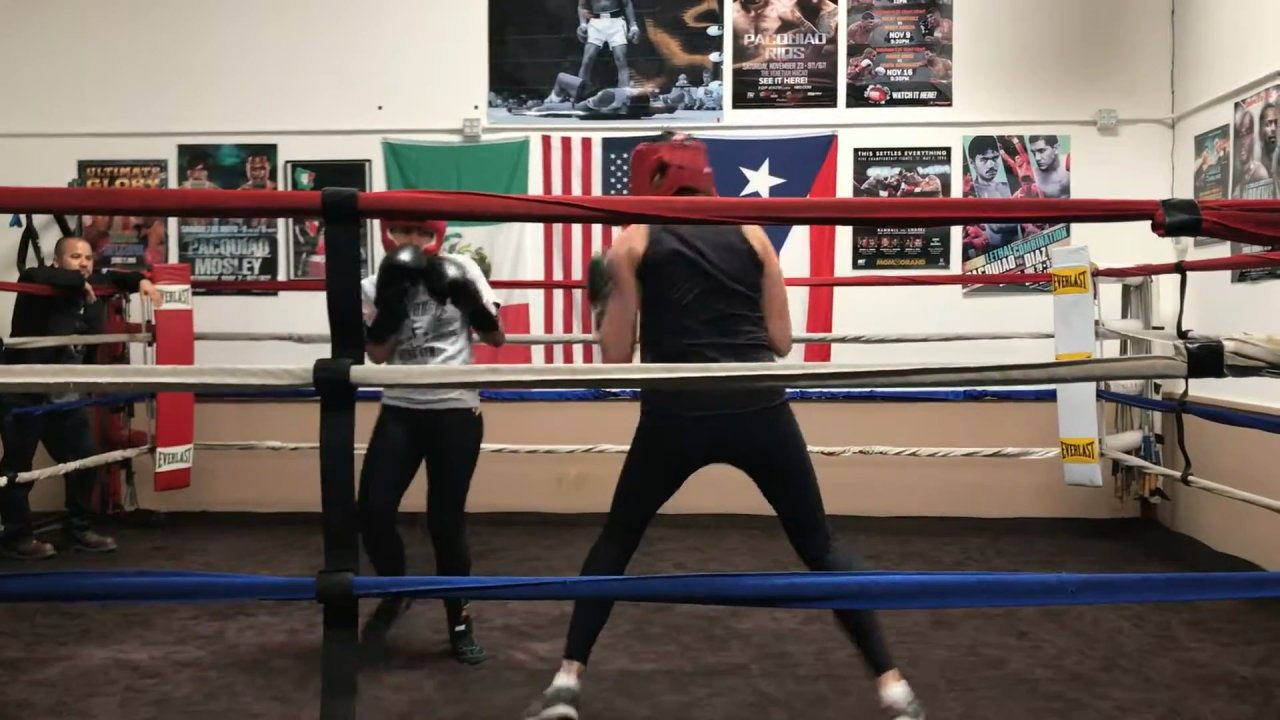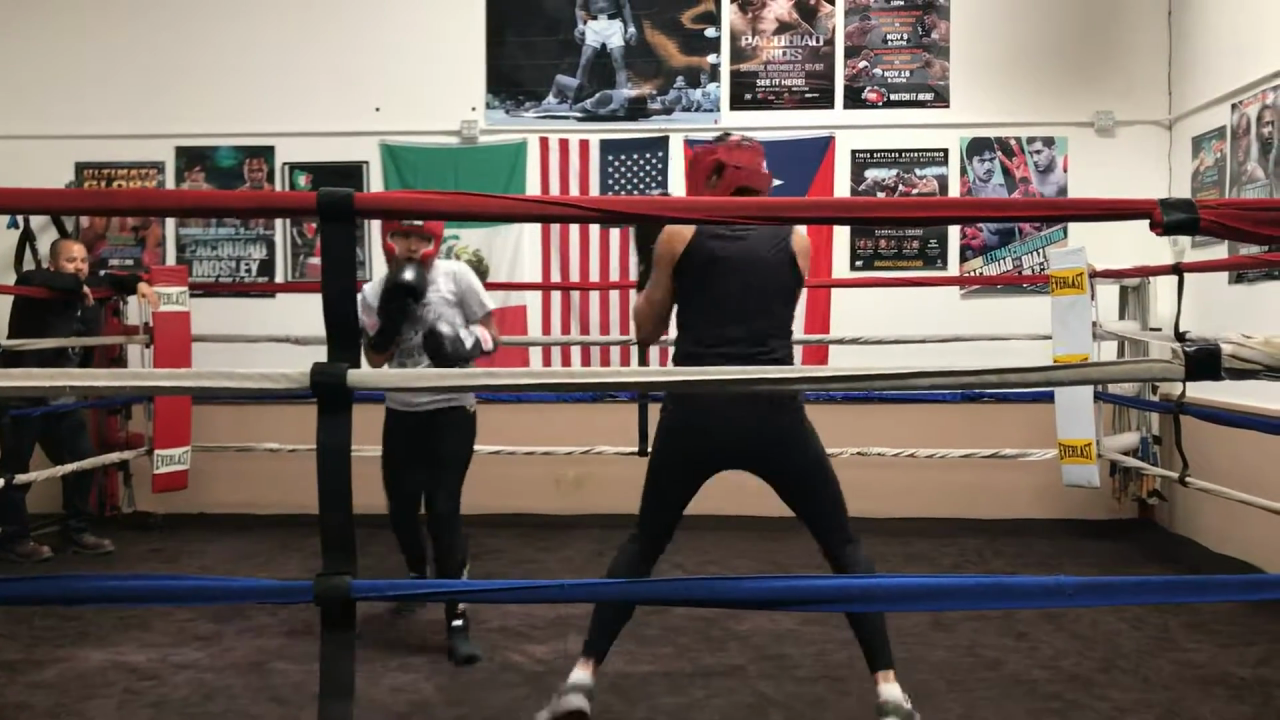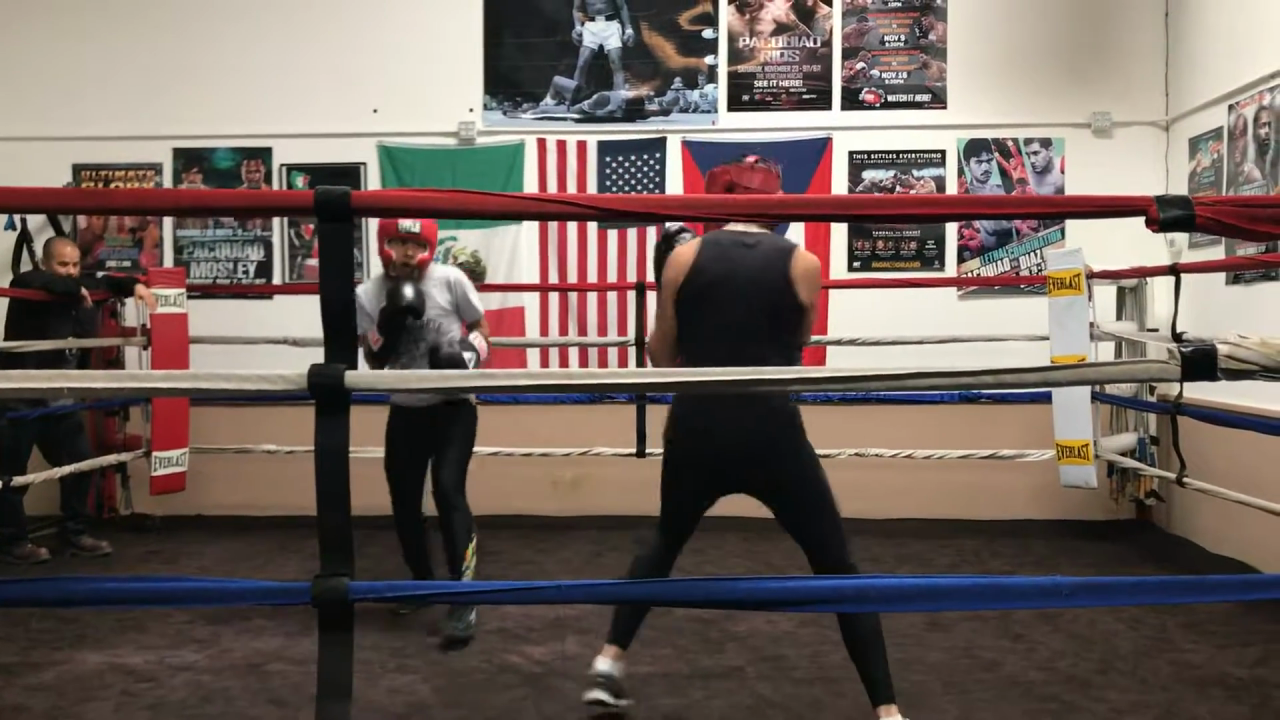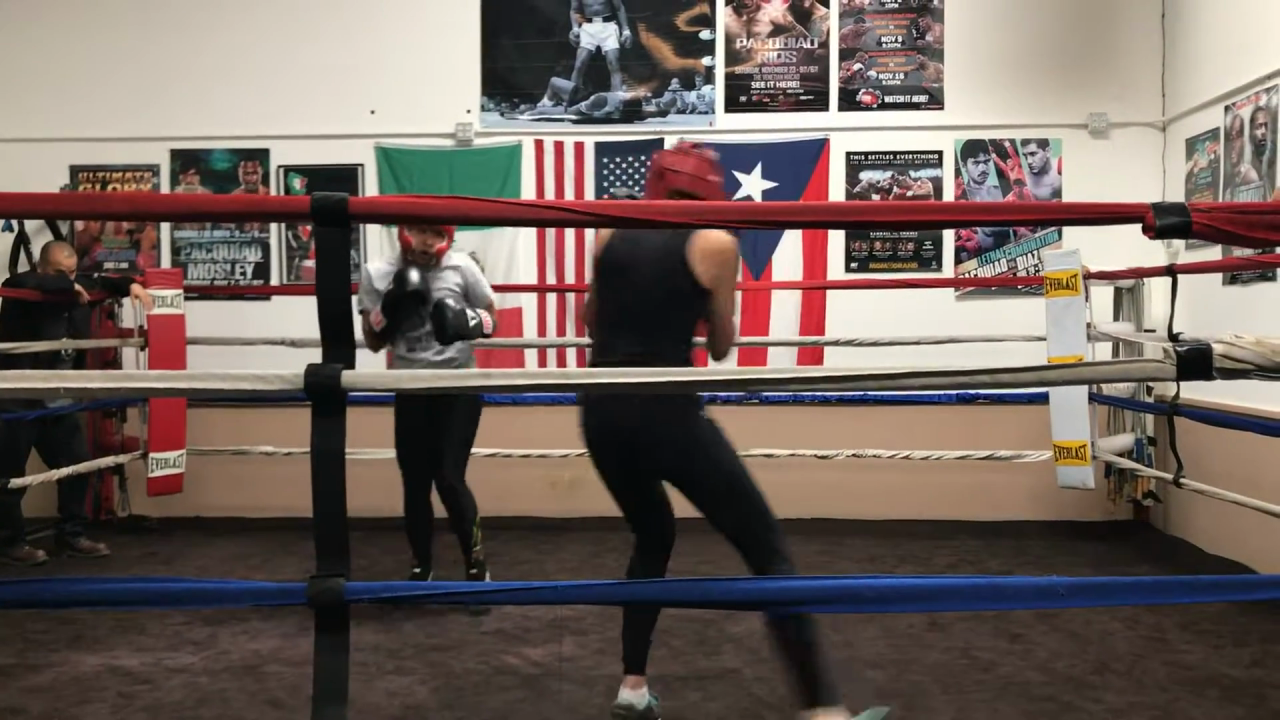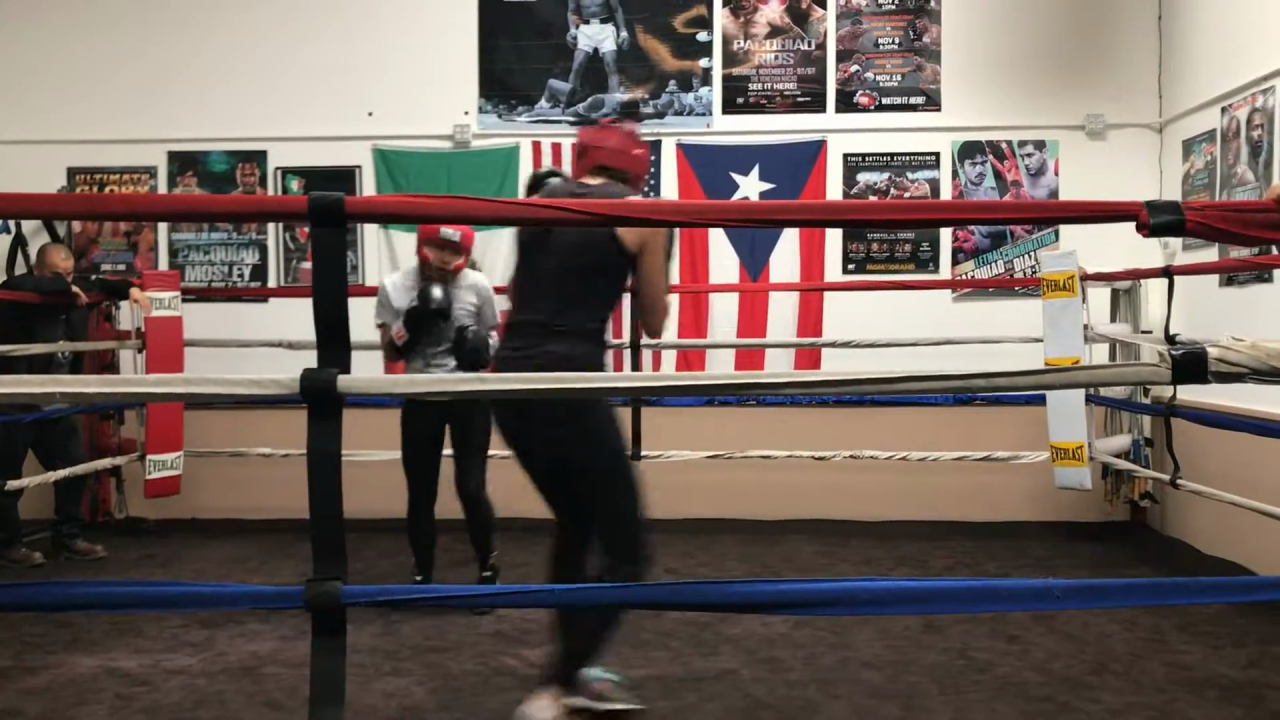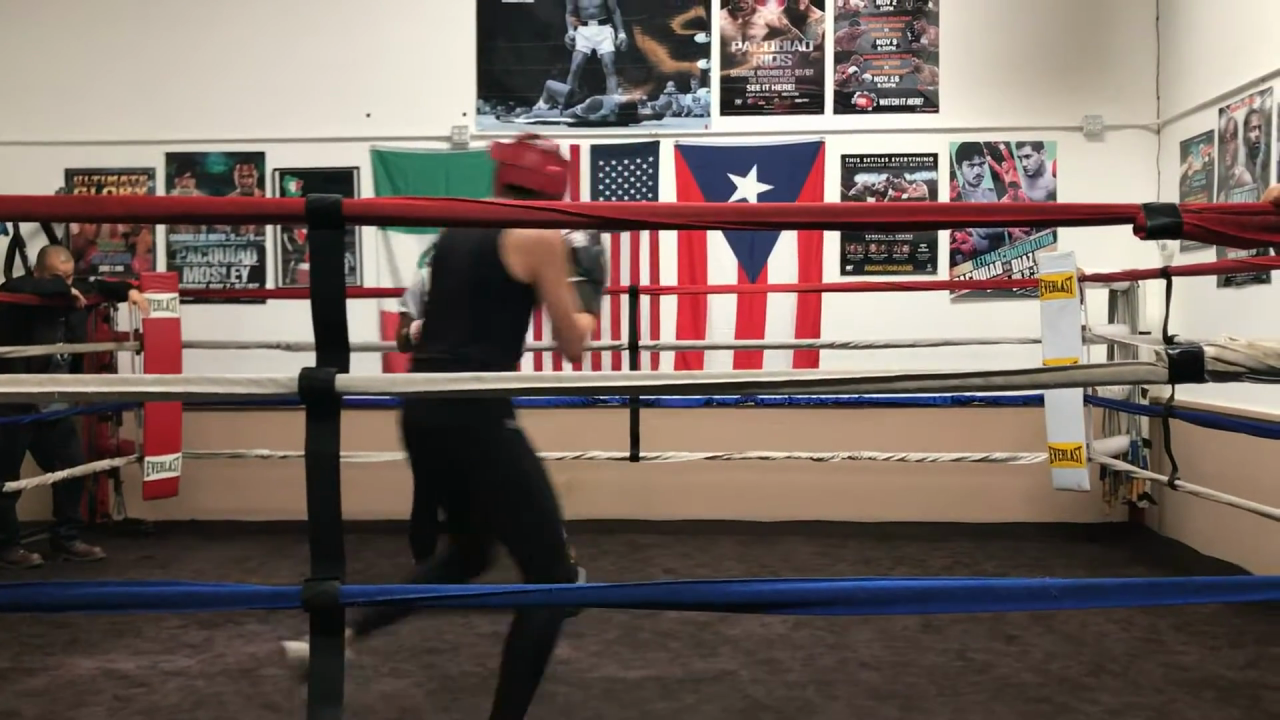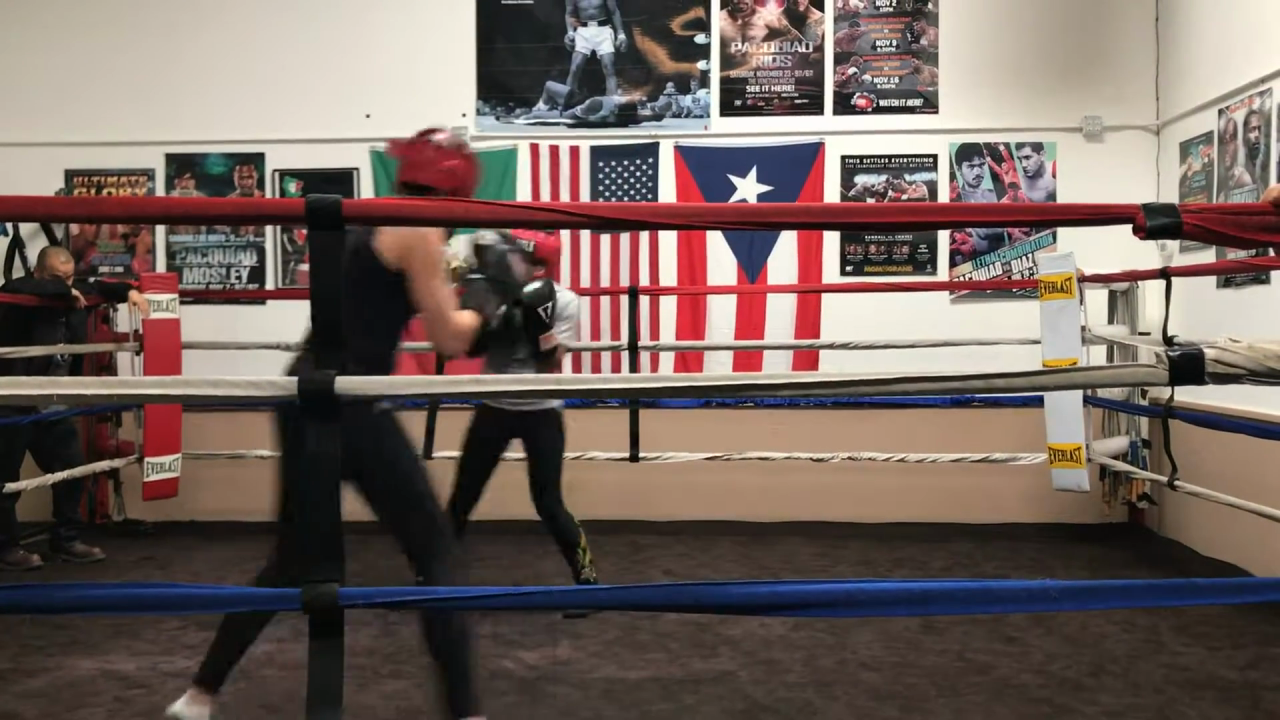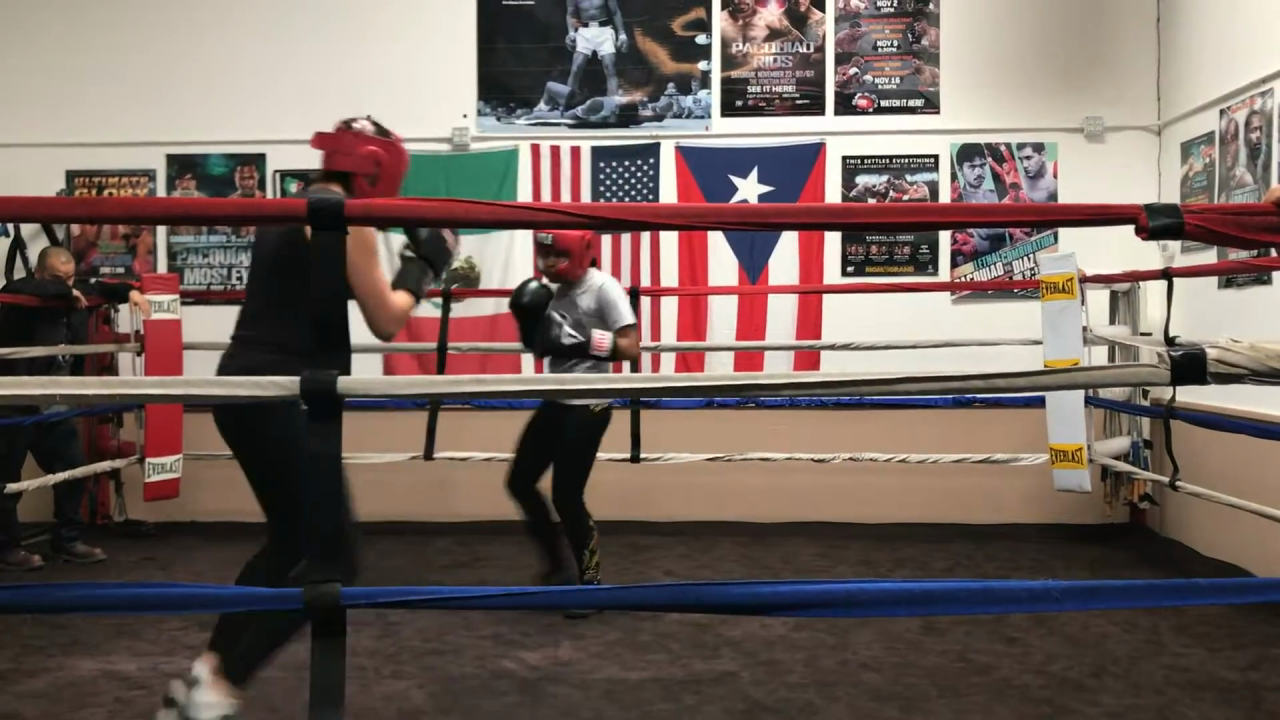
dt=0.2s
person 1, frame 1
left shoulder: (632, 241)
right shoulder: (751, 232)
left elbow: (619, 354)
right elbow: (780, 334)
left wrist: (604, 303)
left hip: (677, 410)
right hip: (757, 404)
left knee: (616, 540)
right knee: (821, 550)
person 1, frame 2
left shoulder: (679, 233)
right shoulder: (796, 240)
left elbow: (646, 330)
left wrist: (648, 259)
left hip: (693, 412)
right hip: (773, 414)
left knee: (646, 541)
right knee: (842, 546)
person 1, frame 3
left shoulder: (684, 255)
right shoulder: (803, 264)
left elbow: (662, 357)
left hip: (691, 430)
right hip: (766, 437)
left knee: (666, 541)
right knee: (837, 570)
left ankle: (608, 666)
person 1, frame 4
left shoulder: (611, 235)
right shoulder: (713, 242)
right elbow: (723, 347)
left hip: (604, 415)
right hip: (668, 416)
left knee: (653, 540)
right knee: (769, 556)
person 1, frame 5
left shoulder: (545, 203)
right elbow: (654, 316)
left hip: (512, 383)
left knee: (577, 527)
right knee: (625, 557)
left ankle: (580, 672)
person 1, frame 6
left shoulder: (453, 230)
right shoulder: (538, 234)
right elbow: (575, 344)
right wrist: (586, 288)
left hip: (424, 408)
right hip: (473, 415)
left knee: (470, 552)
right knee: (552, 580)
person 1, frame 7
left shoulder: (361, 222)
right shoulder: (419, 232)
right elbow: (449, 340)
right wrist: (490, 293)
left hip: (304, 397)
right hip: (350, 405)
left knee: (290, 561)
right knee: (435, 562)
person 1, frame 8
left shoulder: (287, 216)
right shoulder: (346, 220)
right elbow: (388, 323)
right wrist: (422, 268)
left hip: (242, 387)
right hip: (276, 396)
left knee: (293, 539)
right knee: (338, 562)
person 2, frame 1
left shoulder: (459, 269)
right shoulder: (374, 286)
left elbow: (496, 335)
right elbow: (377, 353)
left wrist: (470, 300)
right wrist: (389, 299)
left hip: (455, 409)
right hip: (399, 410)
left knee: (445, 521)
right knee: (373, 514)
left ankle: (459, 623)
right ankle: (391, 597)
person 2, frame 2
left shoulder: (456, 276)
right shoulder: (374, 292)
left elbow: (491, 335)
right elbow: (375, 358)
left wrist: (466, 342)
right wrist: (391, 312)
left hip: (450, 411)
right hip: (402, 413)
left knee: (443, 512)
right knee: (401, 510)
left ankle: (457, 618)
right ankle: (419, 577)
person 2, frame 3
left shoulder: (450, 280)
right shoulder: (368, 294)
left elbow: (480, 330)
right elbow: (374, 360)
left wrist: (467, 356)
right wrist: (388, 326)
left hip: (453, 403)
right hip: (405, 408)
left knee: (448, 489)
right knee: (404, 503)
left ankle: (461, 598)
right ankle: (421, 580)
person 2, frame 4
left shoulder: (461, 267)
right shoulder: (377, 273)
left elbow: (490, 317)
right elbow: (373, 342)
left wrist: (469, 322)
right wrist: (392, 309)
left hip: (458, 393)
right hip: (412, 396)
left knee: (449, 480)
right knee: (415, 486)
left ankle: (477, 570)
right ankle: (421, 572)
person 2, frame 5
left shoulder: (477, 286)
right shoulder: (394, 287)
left elbow: (493, 335)
right elbow: (391, 351)
left wrist: (484, 348)
right wrist: (413, 324)
left hip: (469, 399)
right hip: (420, 401)
left knee: (470, 488)
right knee: (421, 492)
left ankle: (489, 573)
right ankle: (422, 577)
person 2, frame 6
left shoulder: (501, 288)
right shoulder: (429, 283)
left elbow: (508, 349)
right elbow: (406, 340)
right wrist: (432, 328)
left hip: (489, 401)
right hip: (439, 403)
left knee: (516, 486)
right knee: (428, 493)
left ankle: (569, 572)
right ankle: (424, 578)
person 2, frame 7
left shoulder: (564, 302)
left elbow: (552, 367)
left wrist: (545, 329)
left hip: (541, 414)
right hip: (493, 409)
left knee: (547, 502)
right knee: (463, 496)
left ankle: (587, 582)
person 2, frame 8
left shoulder: (603, 288)
right shoulder: (553, 291)
left elbow: (631, 345)
right elbow: (540, 349)
left wrist: (583, 340)
right wrist: (528, 319)
left hip: (587, 407)
right hip: (556, 404)
left knee: (567, 495)
right knee: (519, 482)
left ankle: (589, 582)
right ankle: (556, 564)
person 3, frame 1
left shoulder: (92, 287)
right shoulder: (38, 285)
left elbow: (113, 279)
right elbow: (32, 276)
left wrist: (140, 280)
right wrist: (78, 281)
left hip: (66, 397)
left knee: (84, 461)
left ankle: (79, 530)
person 3, frame 2
left shoulder: (88, 288)
right shoulder: (34, 285)
left elbow: (110, 281)
right elbow: (32, 279)
left wrist: (137, 283)
right wrist: (77, 287)
left hip: (63, 399)
left knee: (82, 462)
left ankle: (76, 532)
person 3, frame 3
left shoulder: (81, 288)
right shoulder: (27, 286)
left elbow: (106, 283)
right elbow: (32, 282)
left wrist: (134, 285)
right wrist: (73, 288)
left hip: (61, 400)
left knee: (79, 464)
left ankle: (74, 533)
person 3, frame 4
left shoulder: (77, 289)
left elbow: (101, 283)
left wrist: (130, 285)
right wrist: (65, 285)
left hip: (58, 401)
left knee: (77, 465)
left ankle: (71, 535)
person 3, frame 5
left shoulder: (75, 291)
left elbow: (99, 286)
left wrist: (129, 288)
right wrist: (63, 287)
left hip: (56, 403)
left knee: (74, 467)
left ankle: (68, 537)
person 3, frame 6
left shoulder: (74, 294)
left elbow: (99, 287)
left wrist: (128, 290)
right wrist: (62, 290)
left hip: (54, 405)
left knee: (72, 470)
left ankle: (65, 539)
person 3, frame 7
left shoulder: (74, 294)
left elbow: (98, 288)
left wrist: (128, 291)
right wrist: (63, 291)
left knee: (72, 470)
left ankle: (65, 540)
person 3, frame 8
left shoulder: (75, 295)
left elbow: (99, 289)
left wrist: (129, 291)
right wrist: (65, 292)
left hip: (55, 406)
left knee: (73, 470)
left ankle: (66, 540)
